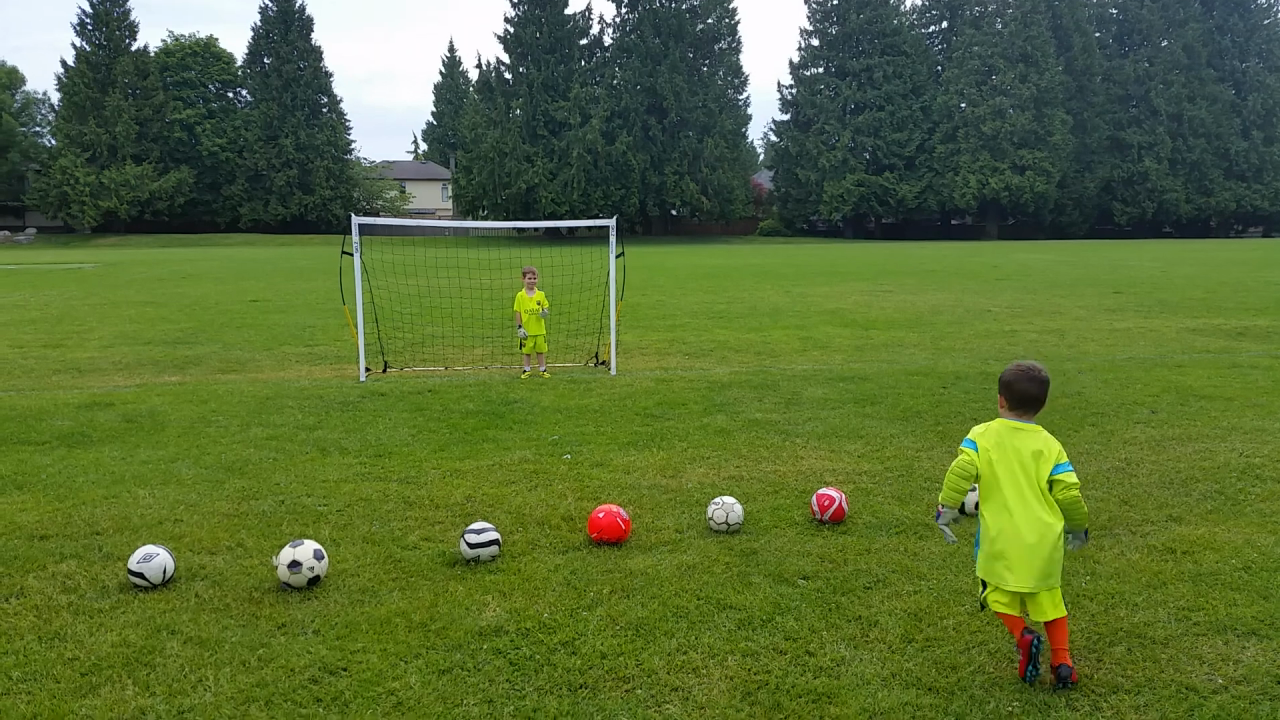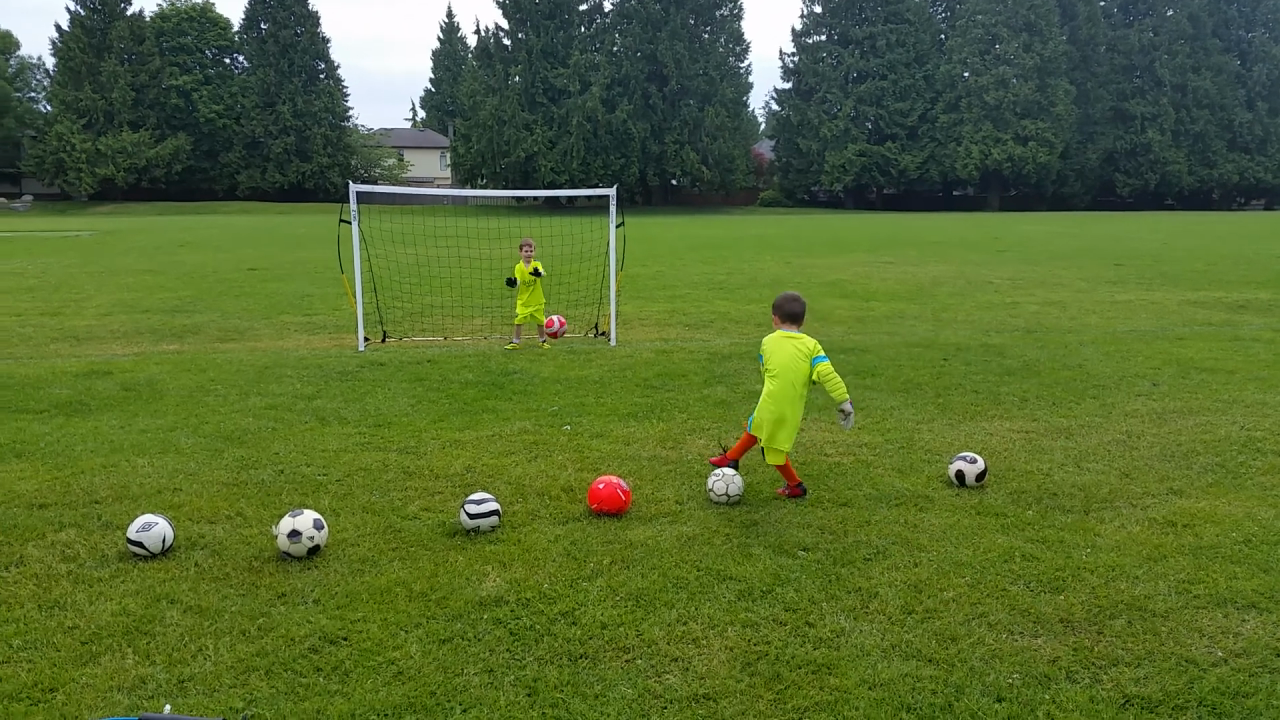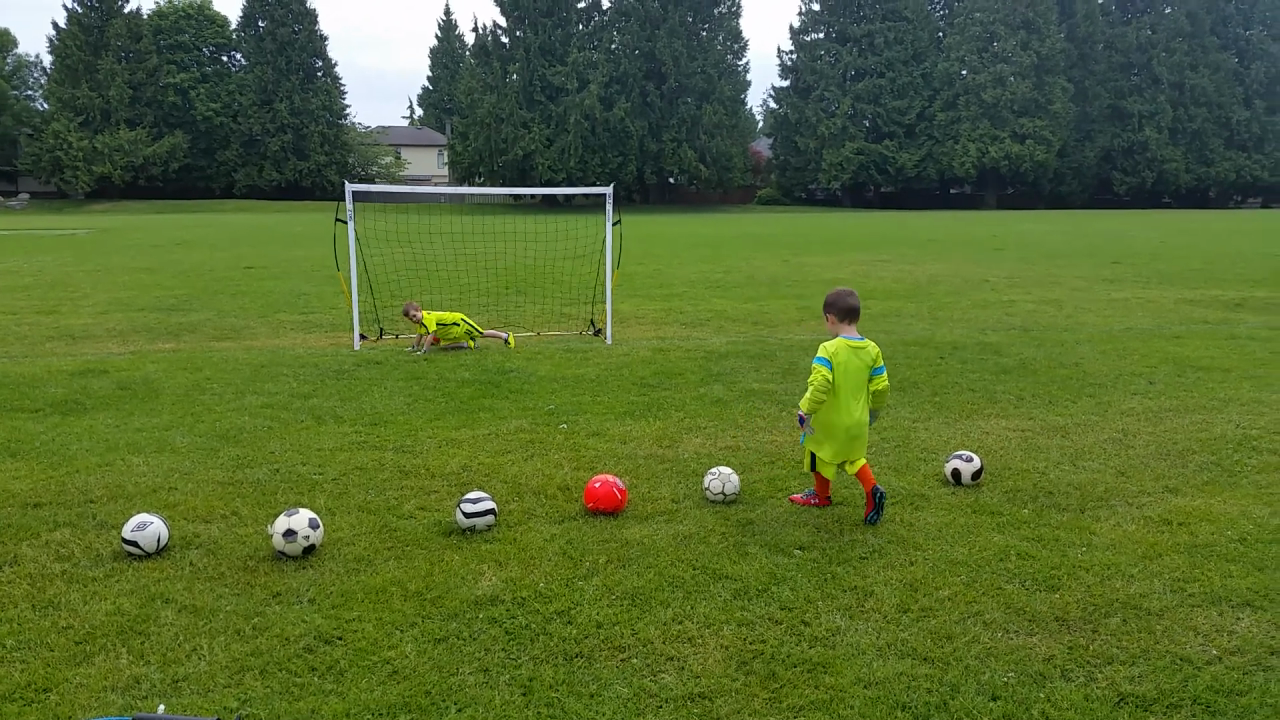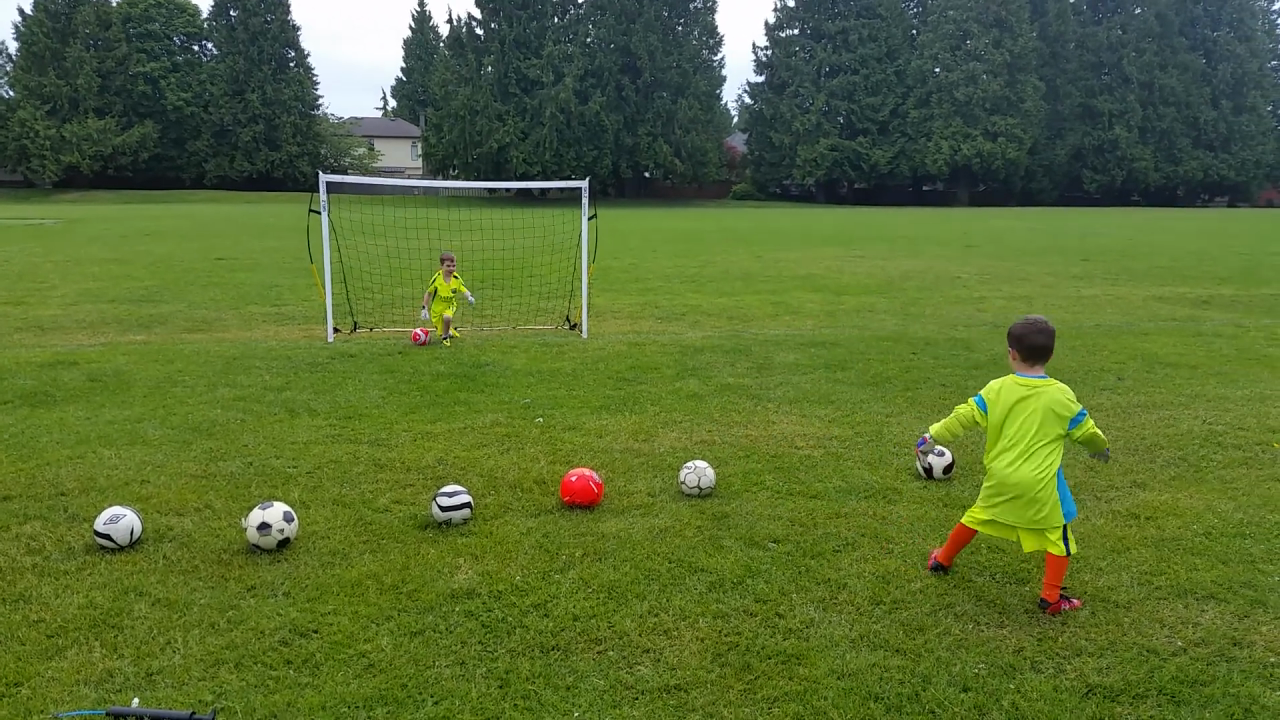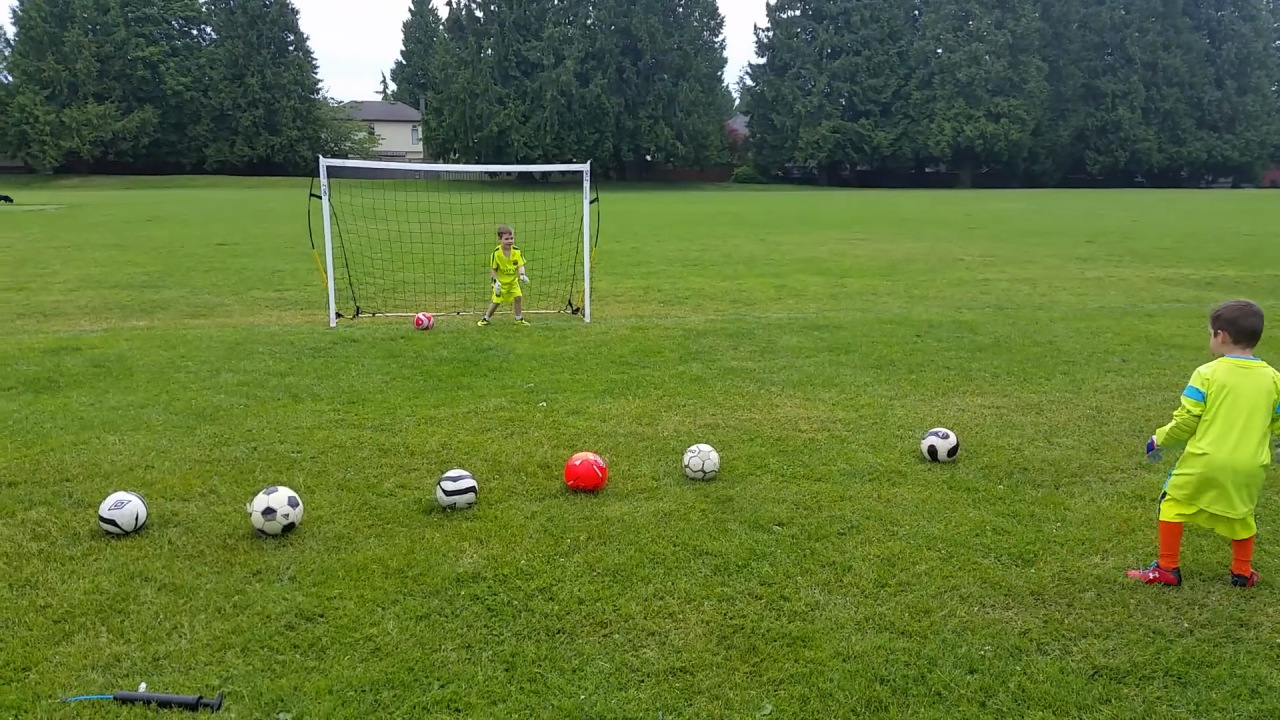
dt=1s
person 1, frame 1
left shoulder: (982, 435)
right shoulder: (1048, 444)
left elbow: (962, 472)
right elbow: (1069, 492)
left wrist: (946, 508)
right wrist: (1078, 526)
left hip: (1002, 538)
right hip: (1045, 537)
left knee: (1000, 598)
right knee: (1049, 597)
left ankle: (1024, 637)
right ankle: (1063, 663)
person 1, frame 2
left shoulder: (768, 342)
right shoulder: (812, 345)
right elbow: (827, 375)
right wrist: (844, 402)
left hip: (770, 407)
right hip: (791, 412)
left knee: (772, 447)
right knee: (757, 429)
left ankle: (795, 486)
right ankle: (730, 459)
person 1, frame 3
left shoulder: (829, 349)
right shoulder: (872, 350)
left elbow: (820, 385)
right elbow: (881, 387)
left wrist: (805, 411)
right wrist: (874, 411)
left hip: (830, 421)
right hip: (857, 420)
left knee: (822, 457)
right knee: (852, 456)
left ankle: (821, 496)
right ankle: (872, 488)
person 1, frame 4
left shoulder: (997, 389)
right shoulder: (1062, 395)
left elbow: (964, 418)
right elbow: (1087, 432)
left wrist: (932, 437)
right wrist: (1101, 449)
left hip: (1001, 477)
right hip: (1040, 484)
left knee: (980, 515)
right knee: (1057, 535)
left ankle: (943, 560)
right ankle: (1051, 597)
person 1, frame 5
left shoulder: (1207, 374)
left elbow: (1185, 421)
left wrist: (1159, 440)
left hip: (1205, 463)
right hip: (1248, 468)
left knee: (1171, 505)
right knee: (1242, 515)
left ankle: (1167, 569)
right ankle: (1242, 572)
